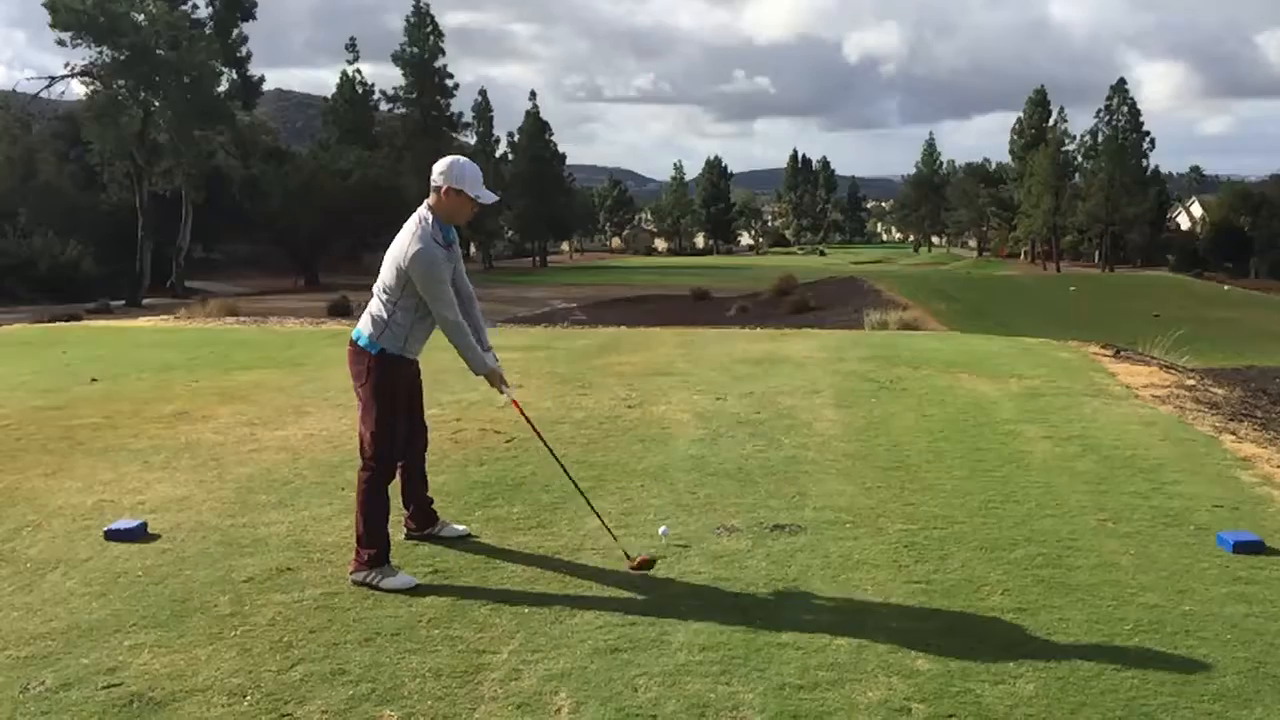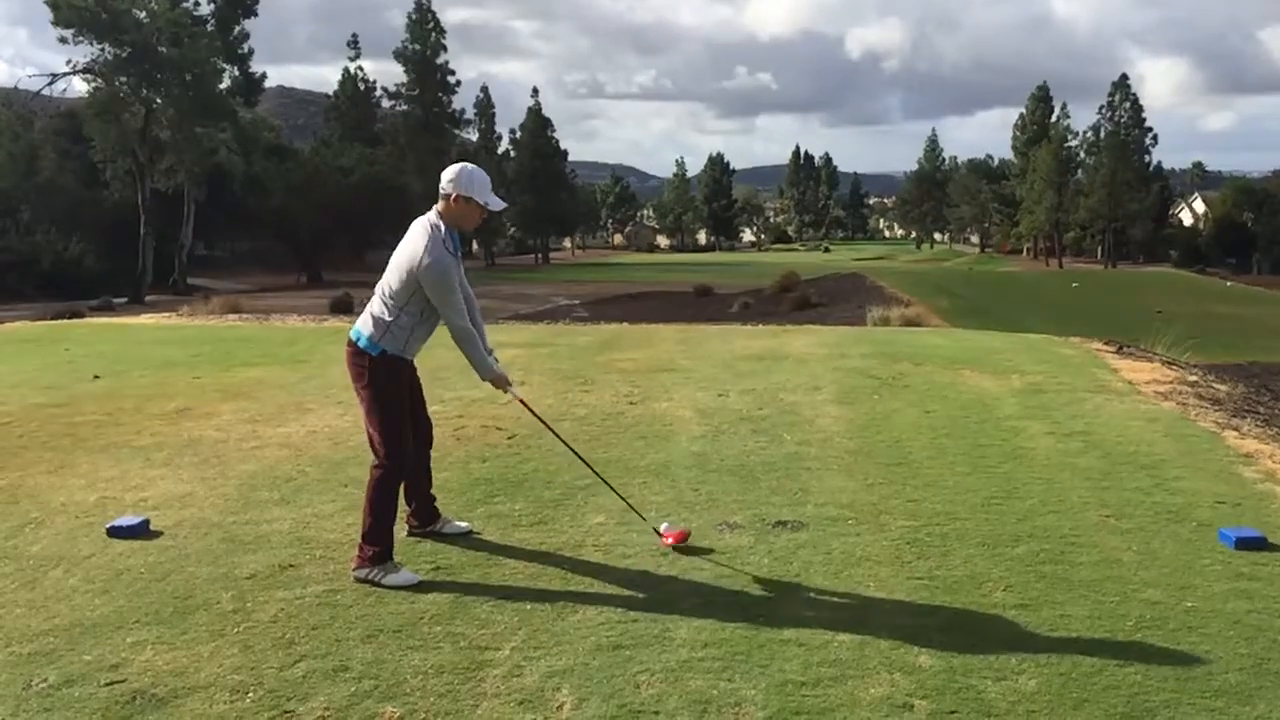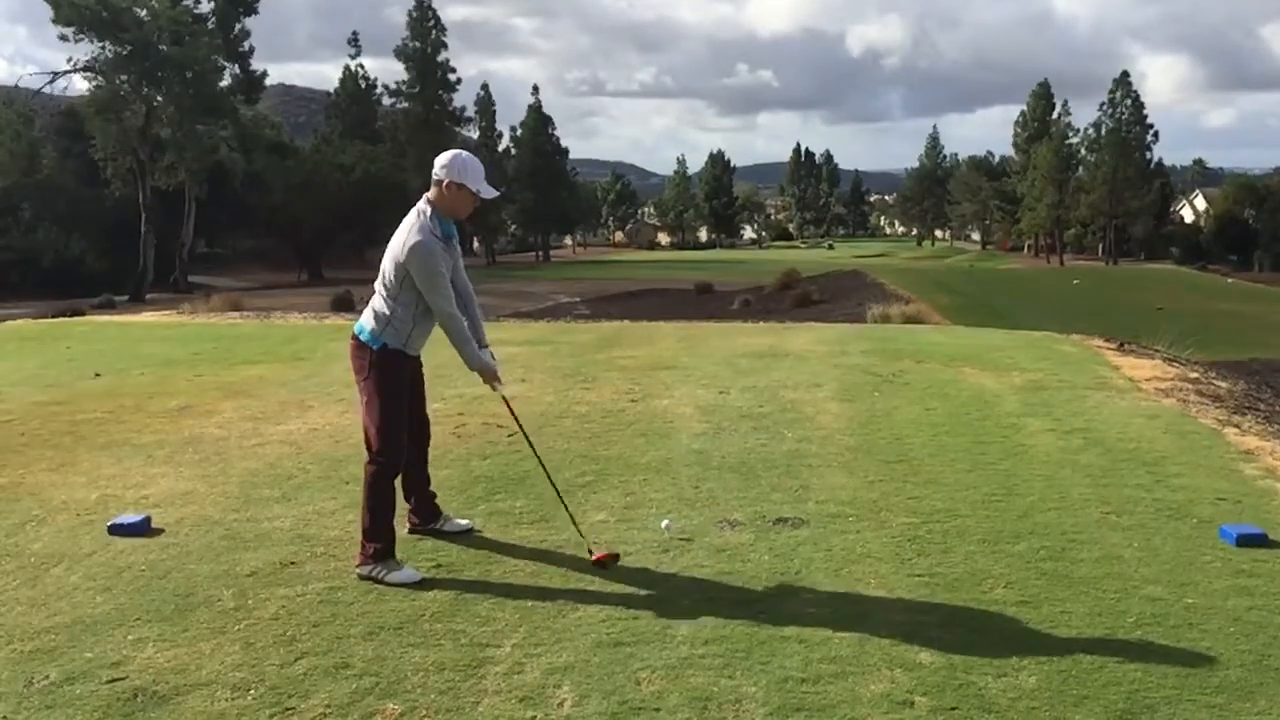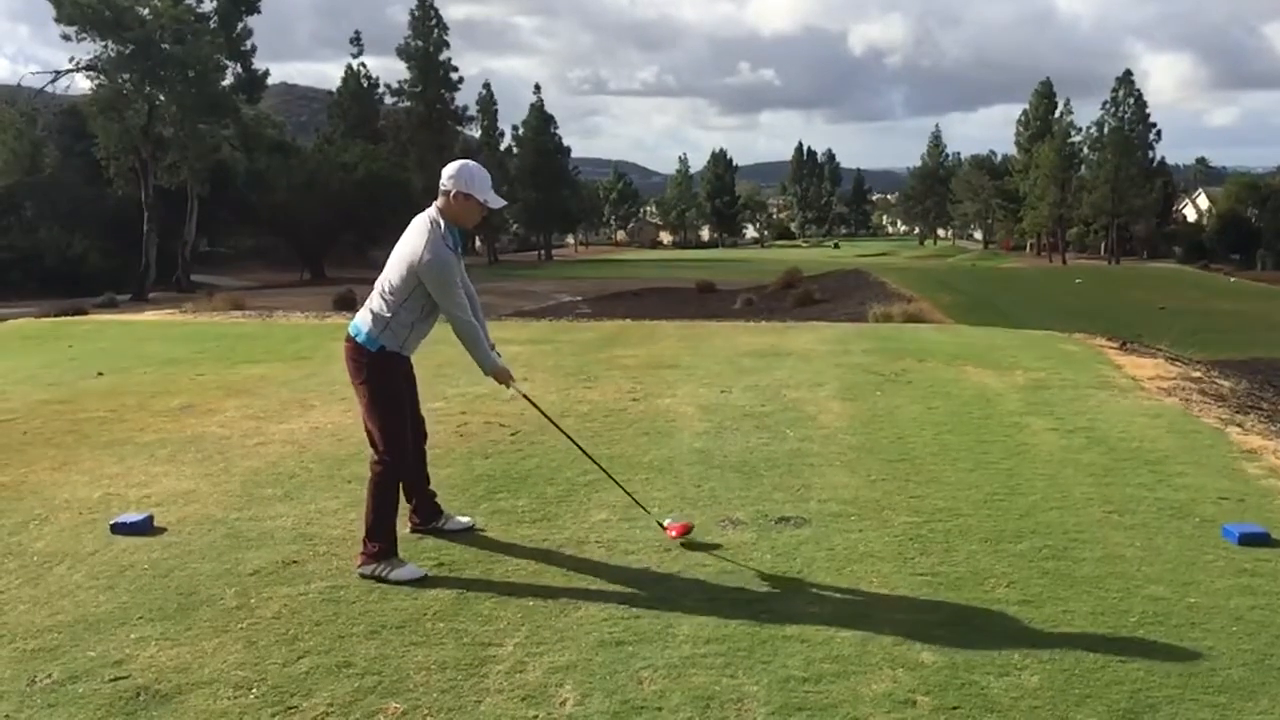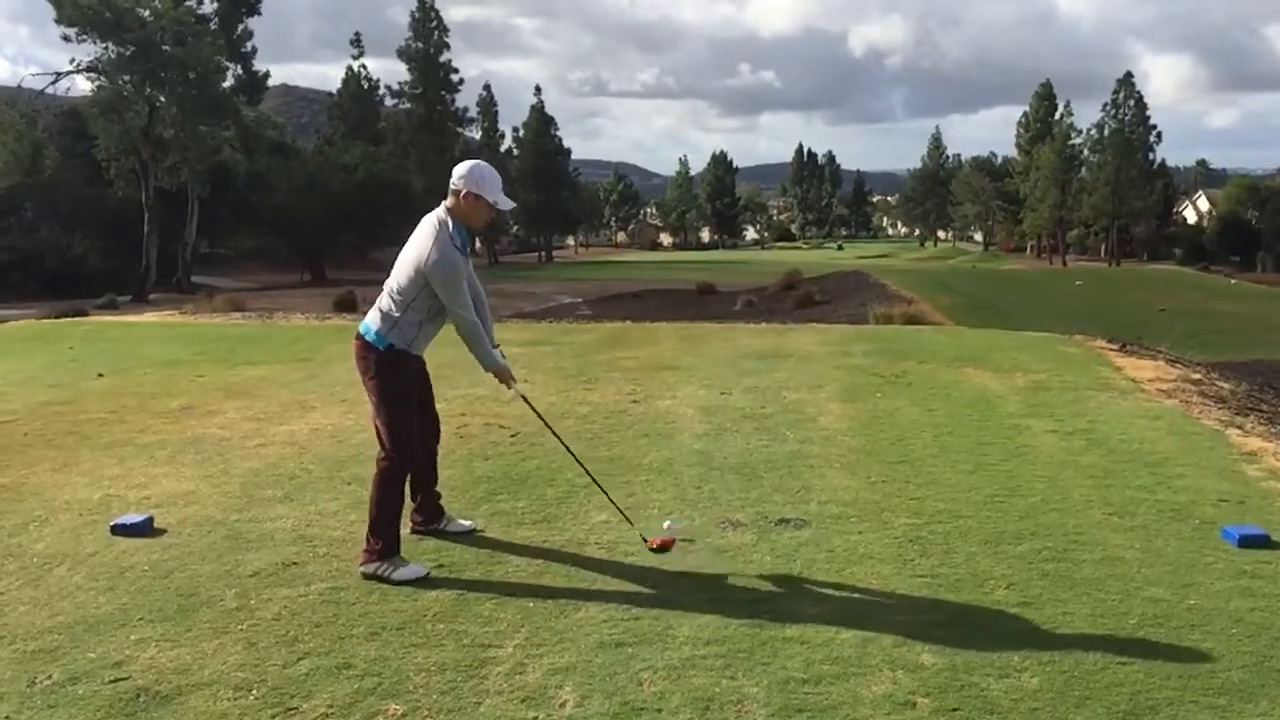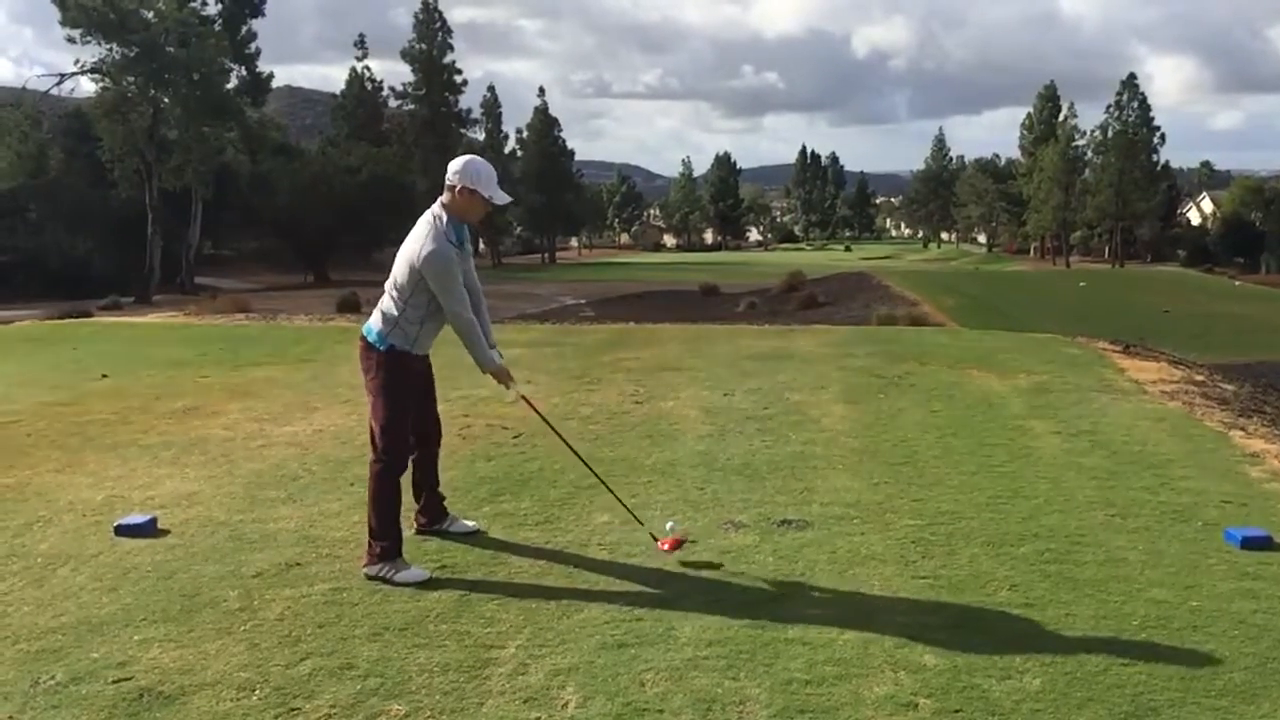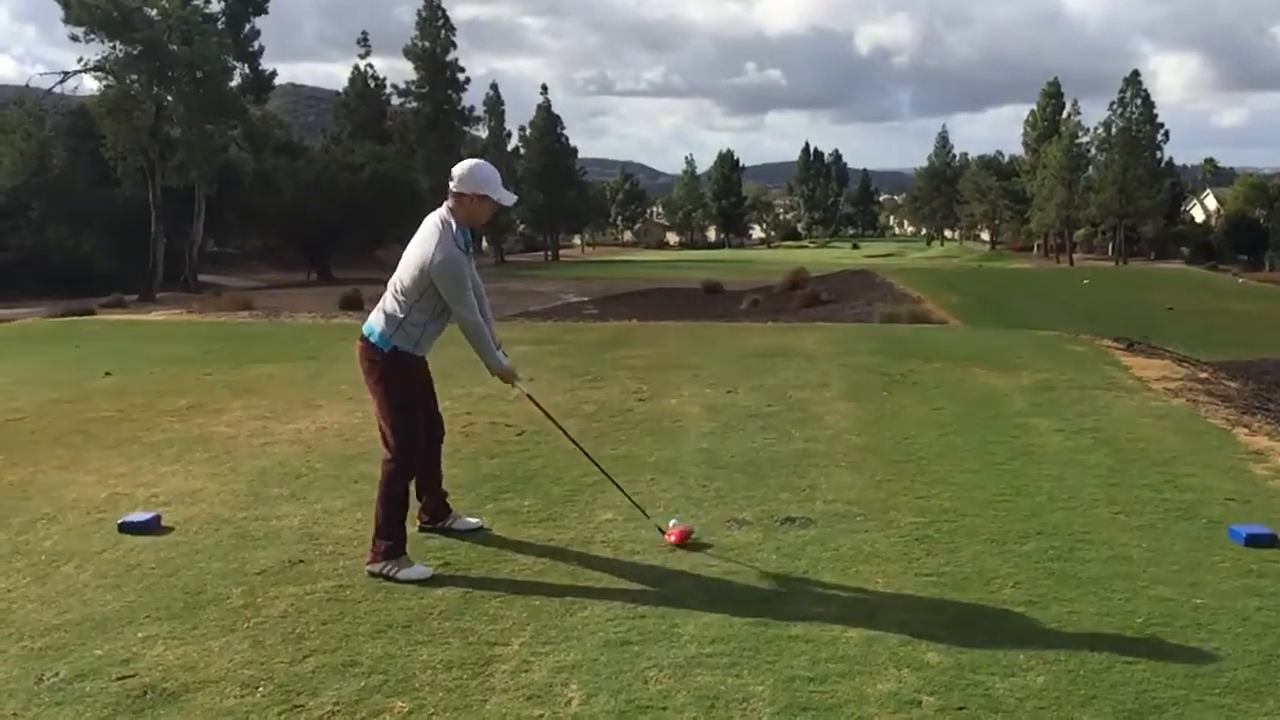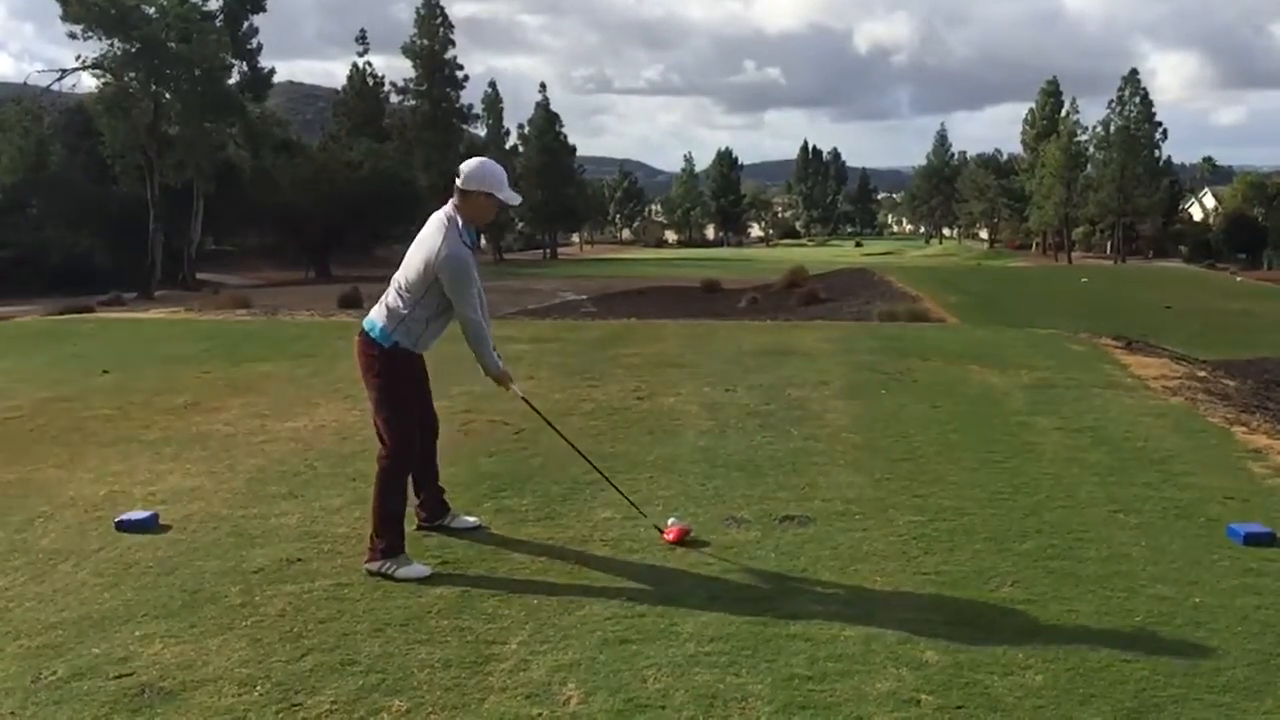
dt=0.5s
person 1, frame 1
left shoulder: (442, 232)
right shoulder: (422, 248)
left elbow: (463, 295)
right elbow: (448, 318)
left wrist: (488, 352)
right wrist: (483, 367)
left hip: (399, 354)
right hip: (378, 356)
left knee: (413, 440)
right knee: (380, 456)
left ankle: (421, 520)
right ankle: (368, 562)
person 1, frame 2
left shoulder: (441, 232)
right shoulder: (433, 256)
left elbow: (466, 299)
right elbow: (457, 323)
left wrist: (489, 357)
right wrist: (488, 371)
left hip: (395, 353)
right hip: (375, 356)
left knee: (419, 437)
right knee: (393, 455)
left ankle: (423, 516)
right ankle: (371, 558)
person 1, frame 3
left shoulder: (443, 227)
right shoulder: (421, 241)
left elbow: (462, 290)
right elbow: (446, 312)
left wrist: (484, 348)
right wrist: (477, 363)
left hip: (402, 349)
right hip: (379, 350)
left knee: (417, 436)
right knee: (388, 450)
left ankle: (424, 515)
right ankle: (374, 556)
person 1, frame 4
left shoulder: (437, 226)
right shoulder: (434, 251)
left elbow: (467, 294)
right elbow: (459, 318)
left wrist: (491, 350)
right wrist: (490, 365)
left hip: (389, 348)
right hip: (373, 352)
left knee: (414, 436)
right knee: (392, 450)
left ankle: (425, 513)
right ankle: (376, 554)
person 1, frame 5
left shoulder: (447, 226)
right shoulder: (441, 251)
left elbow: (474, 293)
right elbow: (464, 318)
left wrist: (494, 349)
right wrist: (494, 366)
left hip: (402, 348)
right hip: (383, 350)
left knee: (426, 433)
right knee: (400, 448)
left ankle: (427, 514)
right ankle: (378, 554)
person 1, frame 6
left shoulder: (454, 228)
right shoulder: (435, 248)
left elbow: (473, 292)
right elbow: (459, 314)
left wrist: (491, 349)
right wrist: (489, 363)
left hip: (411, 350)
right hip: (388, 351)
left knee: (427, 435)
right knee: (391, 450)
left ankle: (431, 514)
right ankle: (381, 555)
person 1, frame 7
left shoulder: (450, 226)
right shoulder: (445, 253)
left elbow: (475, 292)
right elbow: (468, 318)
left wrist: (497, 349)
right wrist: (497, 365)
left hip: (405, 349)
right hip: (387, 353)
left knee: (430, 433)
right knee: (405, 449)
left ankle: (434, 512)
right ankle: (386, 553)
person 1, frame 8
left shoulder: (451, 222)
right shoulder: (452, 250)
left elbow: (476, 298)
right elbow: (469, 317)
left wrist: (491, 353)
right wrist: (493, 367)
left hip: (402, 346)
right hip: (386, 349)
left knee: (425, 430)
right knee: (399, 447)
left ankle: (433, 510)
right ankle: (384, 552)
